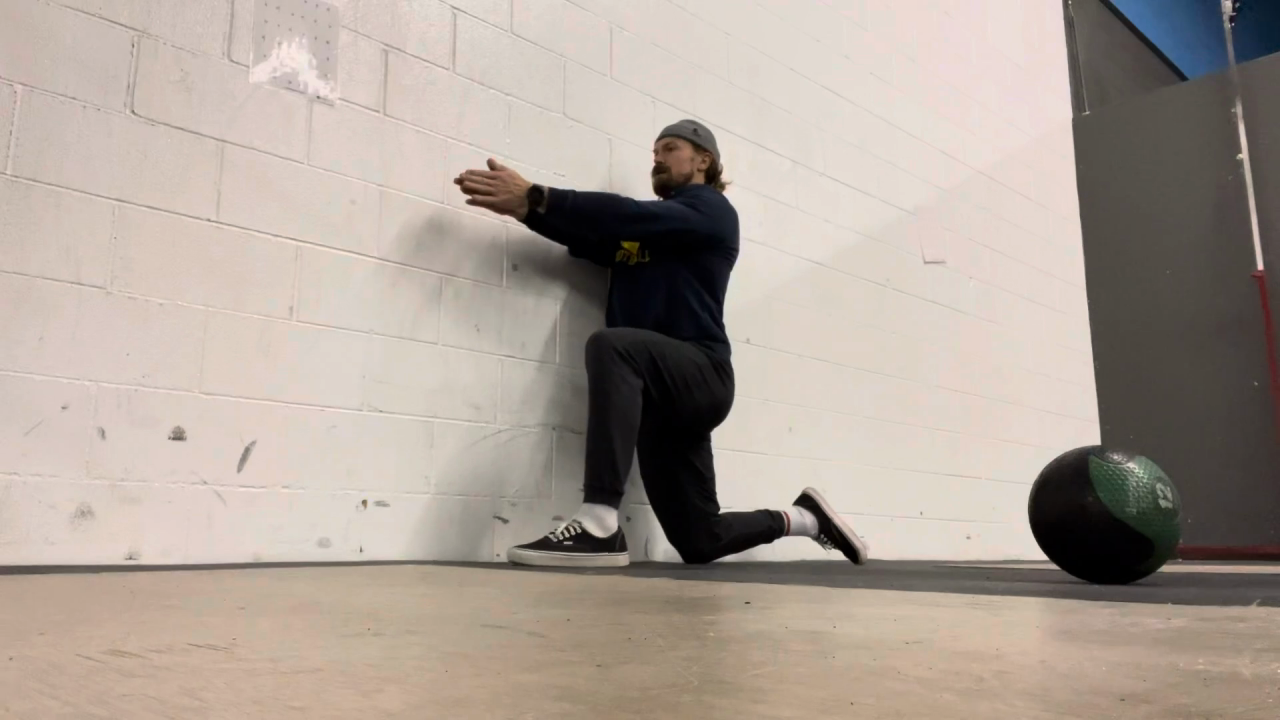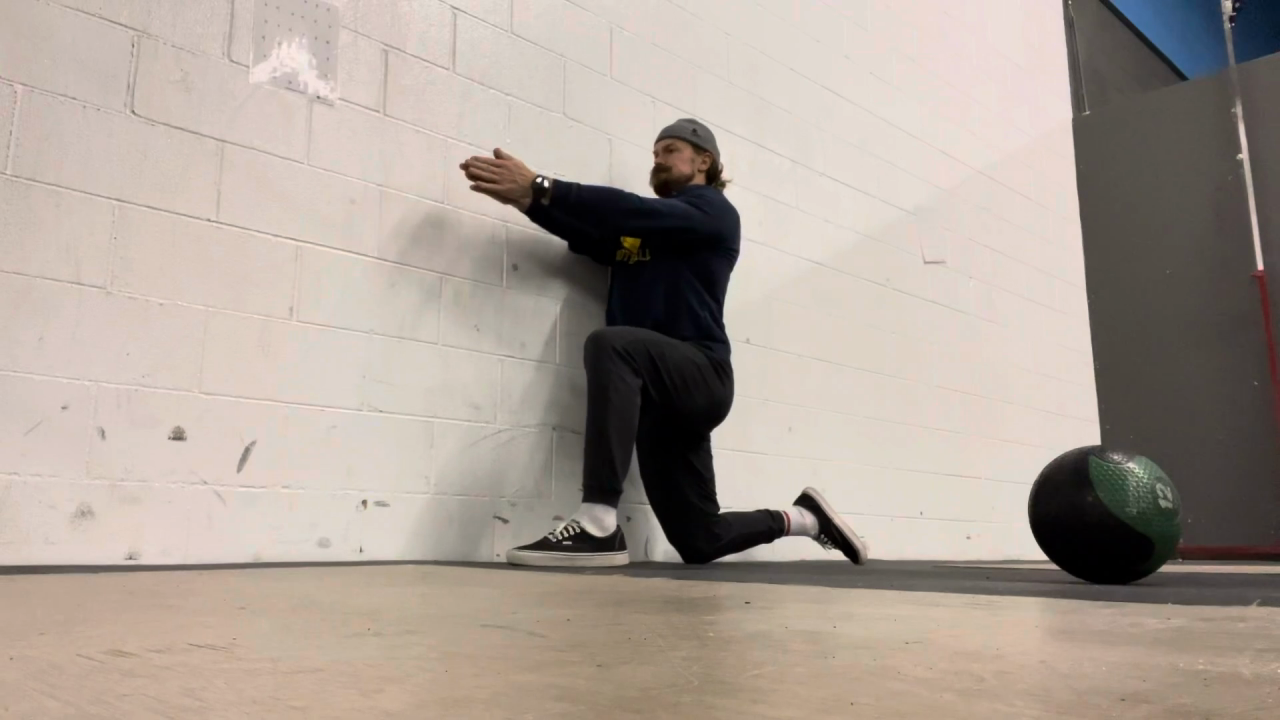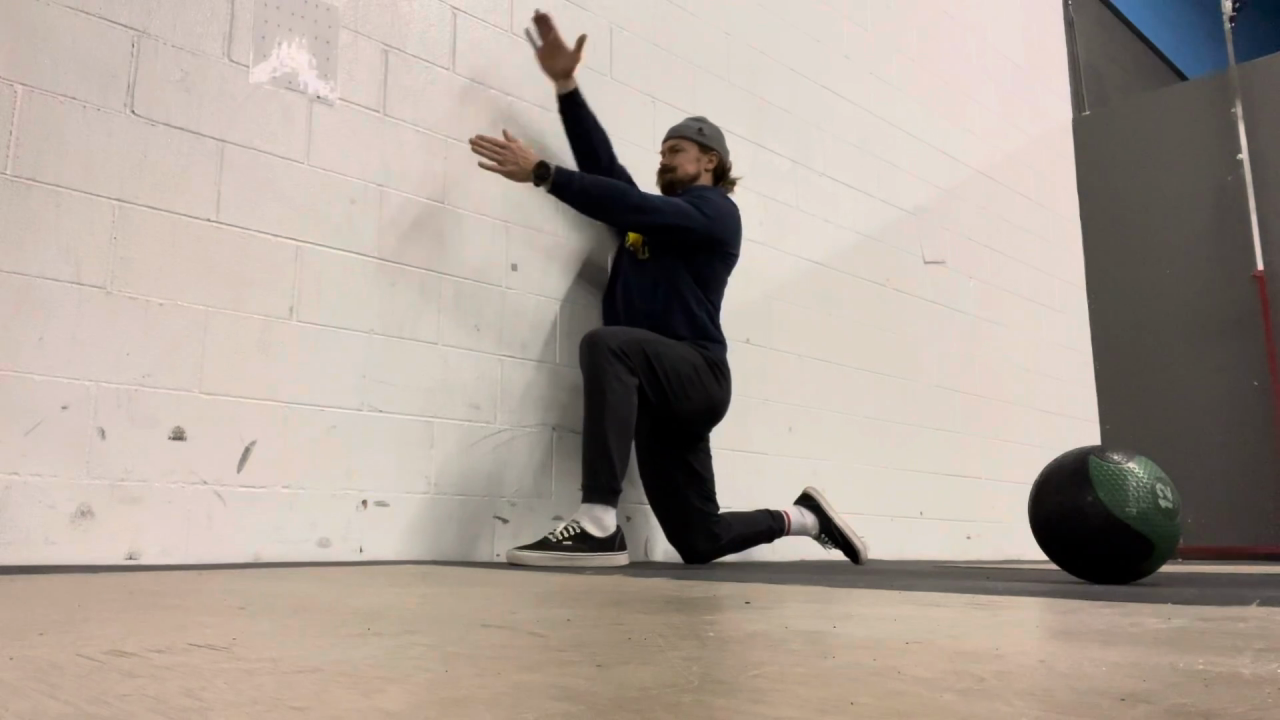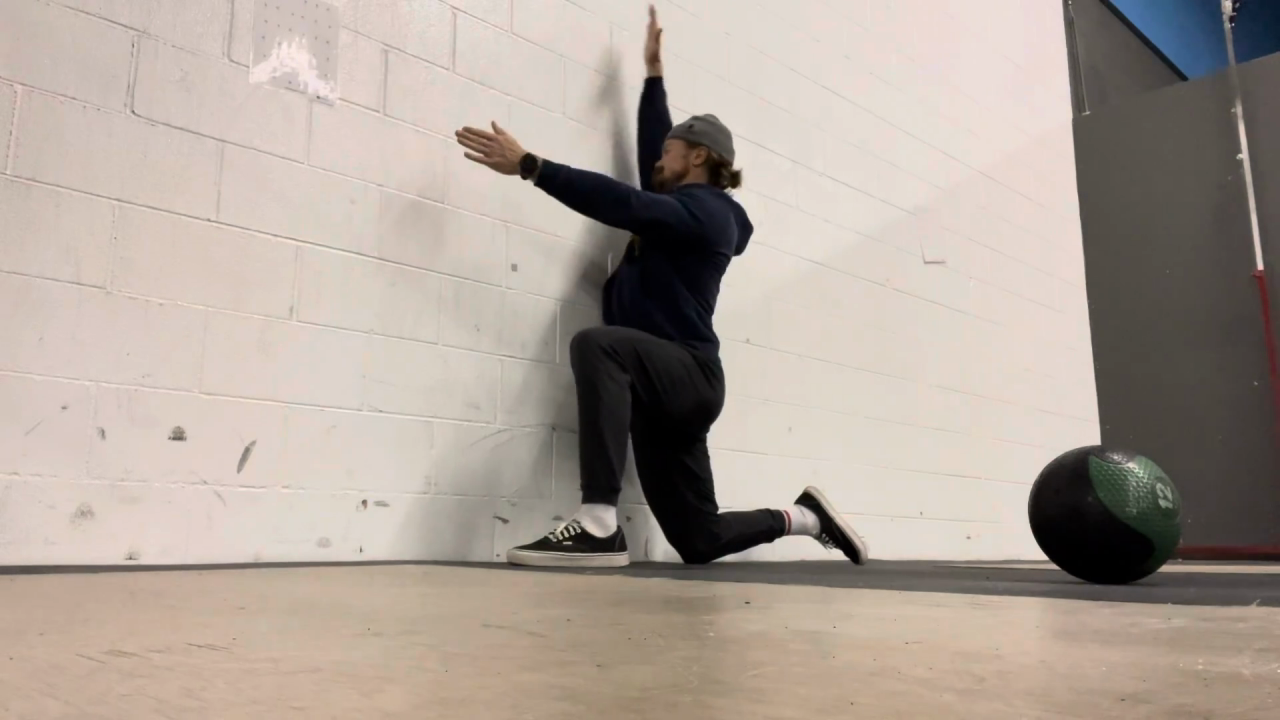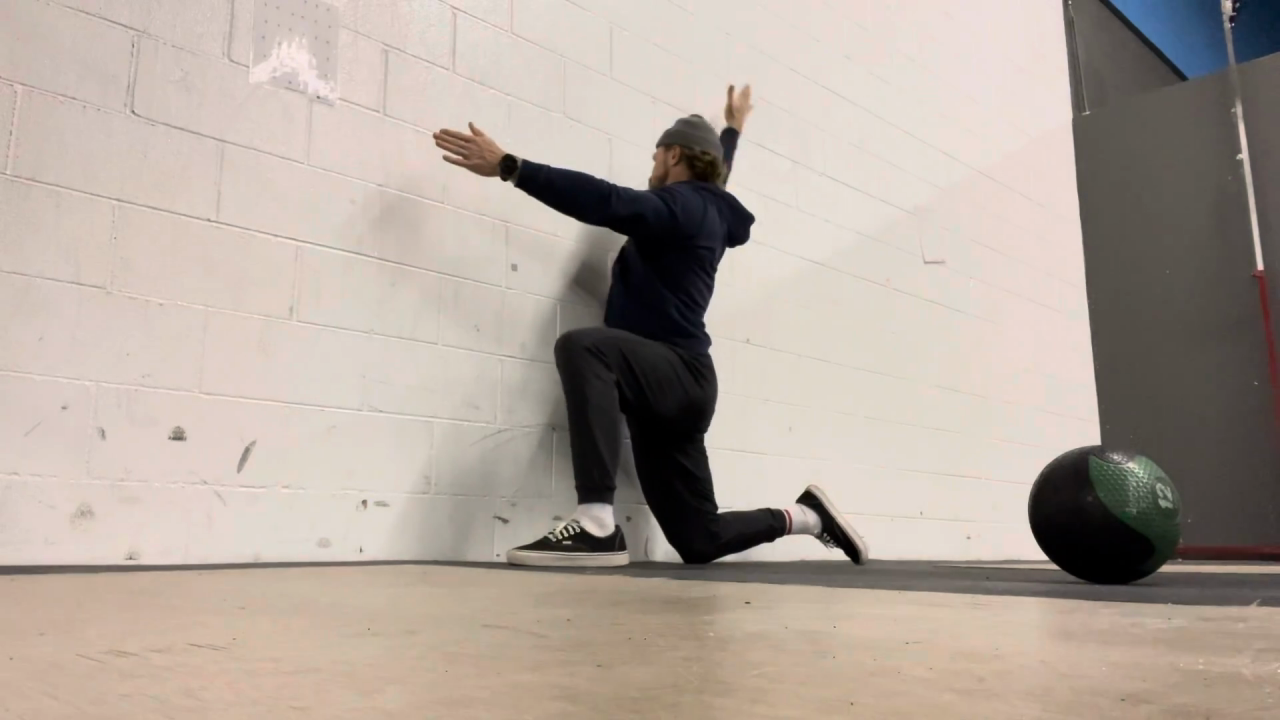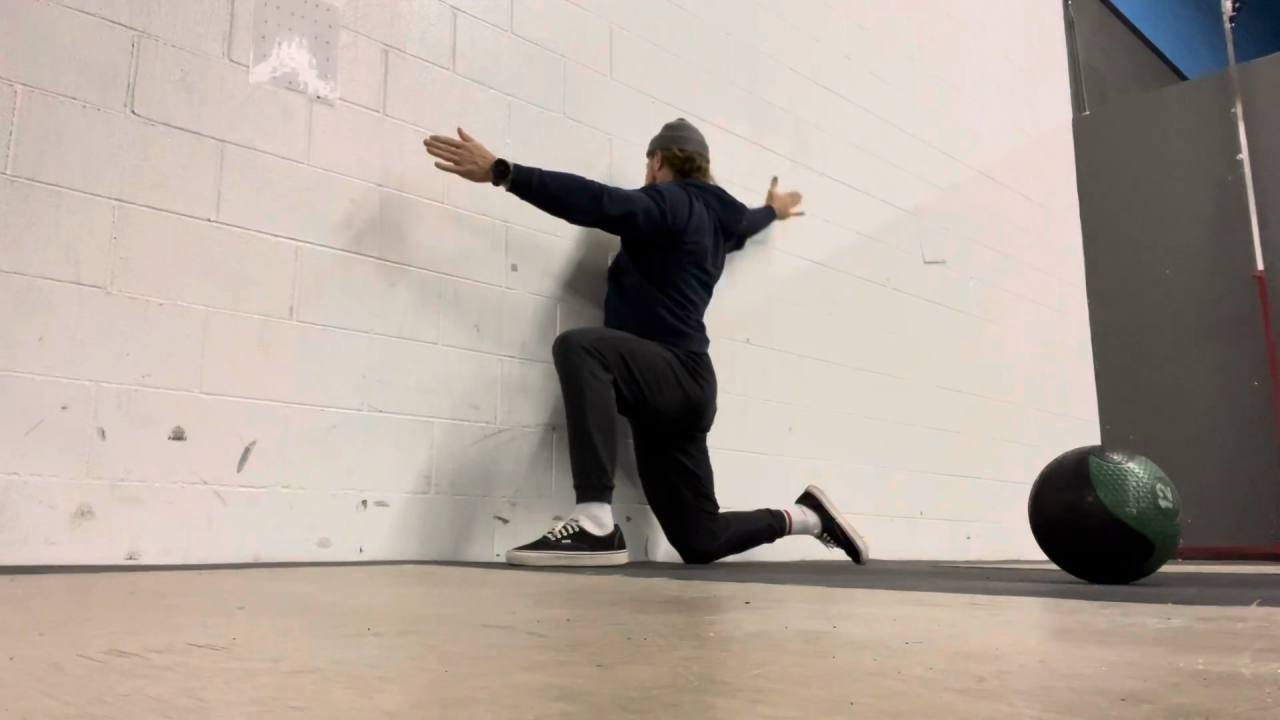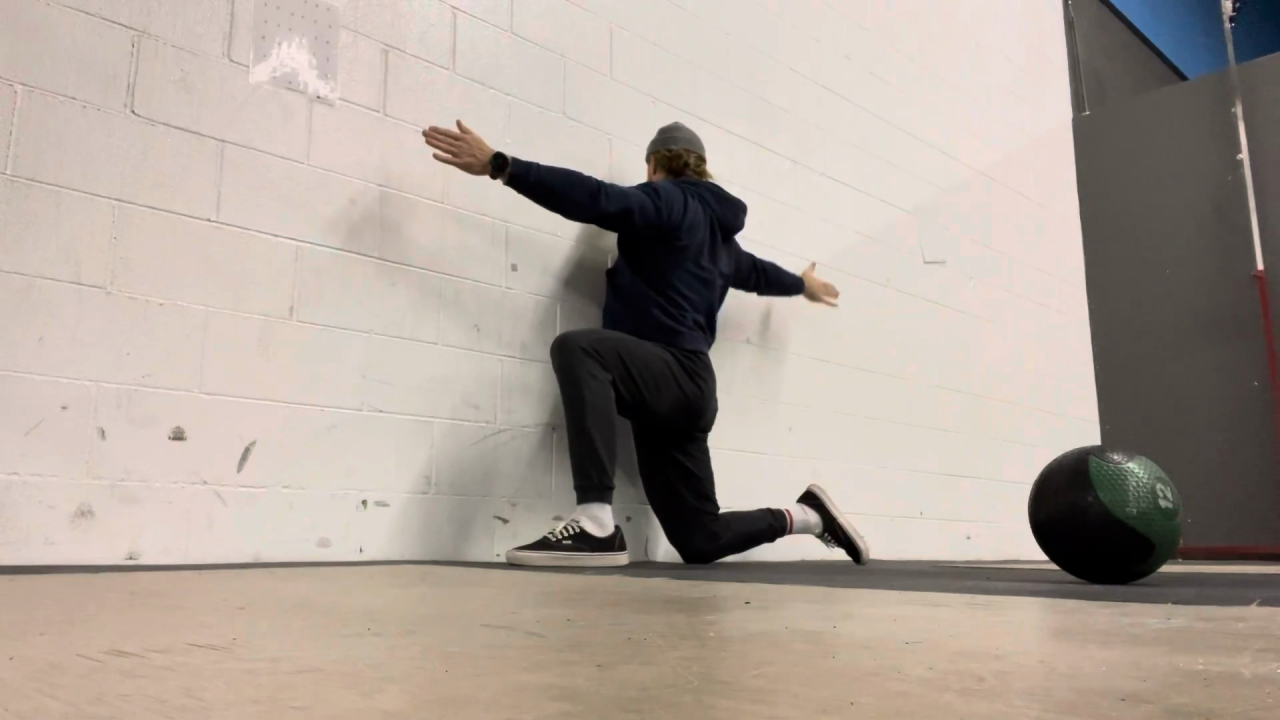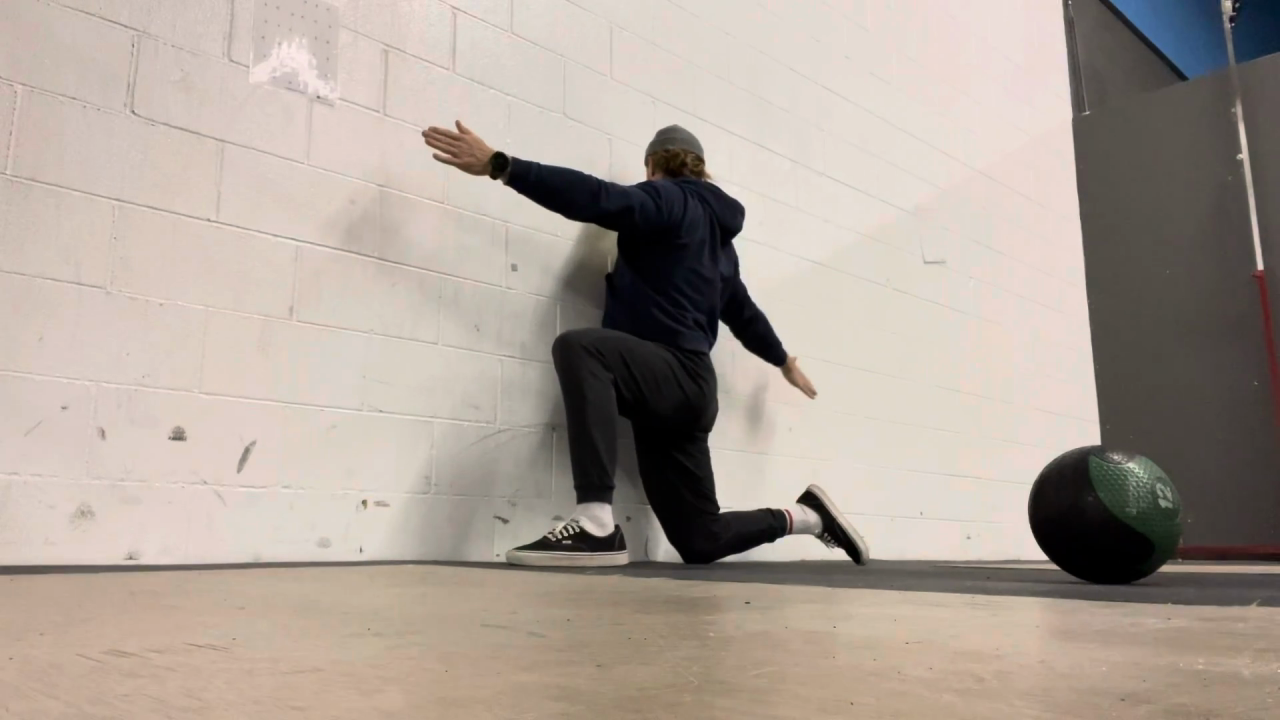
dt=0.4s
person 1, frame 1
left shoulder: (710, 210)
right shoulder: (644, 226)
left elbow: (625, 216)
right elbow: (590, 235)
left wrist: (537, 196)
right wrist: (525, 206)
left hip: (700, 377)
right hip: (661, 394)
left knee: (611, 346)
right knee: (700, 542)
left ankle: (600, 526)
right ankle: (802, 519)
person 1, frame 2
left shoulder: (713, 212)
right shoulder: (641, 227)
left elbow: (629, 212)
right elbow: (589, 230)
left wrist: (540, 187)
right wrist: (526, 198)
left hip: (699, 375)
right hip: (660, 394)
left knee: (610, 345)
right knee: (700, 542)
left ankle: (598, 526)
right ankle: (803, 517)
person 1, frame 3
left shoulder: (716, 213)
right shoulder: (650, 220)
left elbow: (632, 207)
right elbow: (604, 169)
left wrist: (540, 171)
right wrist: (564, 83)
left hip: (695, 376)
right hip: (661, 387)
left knee: (606, 345)
right knee: (699, 541)
left ankle: (599, 526)
right ankle: (803, 517)
person 1, frame 4
left shoulder: (706, 211)
right shoulder: (677, 207)
left elbow: (620, 203)
right elbow: (651, 141)
left wrist: (529, 165)
right wrist: (652, 71)
left hip: (688, 376)
right hip: (665, 387)
left knee: (597, 345)
right knee: (699, 541)
left ankle: (599, 525)
right ankle: (803, 517)
person 1, frame 5
left shoulder: (684, 206)
right shoulder: (703, 205)
left elbow: (605, 203)
right elbow: (712, 172)
left wrist: (508, 166)
right wrist: (731, 130)
left hip: (679, 378)
right hip: (673, 385)
right knee: (699, 540)
left ankle: (597, 525)
right ankle: (806, 516)
person 1, frame 6
left shoulder: (673, 203)
right shoulder: (710, 217)
left elbow: (596, 203)
right elbow: (742, 222)
left wrist: (500, 171)
right wrist: (772, 211)
left hip: (677, 377)
right hip: (681, 387)
right knee: (700, 541)
left ankle: (595, 526)
right ankle: (806, 516)
person 1, frame 7
left shoulder: (669, 201)
right shoulder: (714, 225)
left elbow: (594, 199)
right elbow: (754, 270)
left wrist: (498, 165)
right wrist: (803, 284)
left hip: (675, 376)
right hip: (684, 387)
right knee: (701, 542)
left ankle: (596, 526)
right ankle: (807, 516)
person 1, frame 8
left shoulder: (668, 200)
right shoulder: (714, 229)
left elbow: (594, 198)
right elbow: (741, 308)
left wrist: (498, 164)
right wrist: (785, 361)
left hip: (677, 377)
right hip: (685, 386)
right knee: (701, 542)
left ankle: (596, 526)
right ankle: (806, 517)
